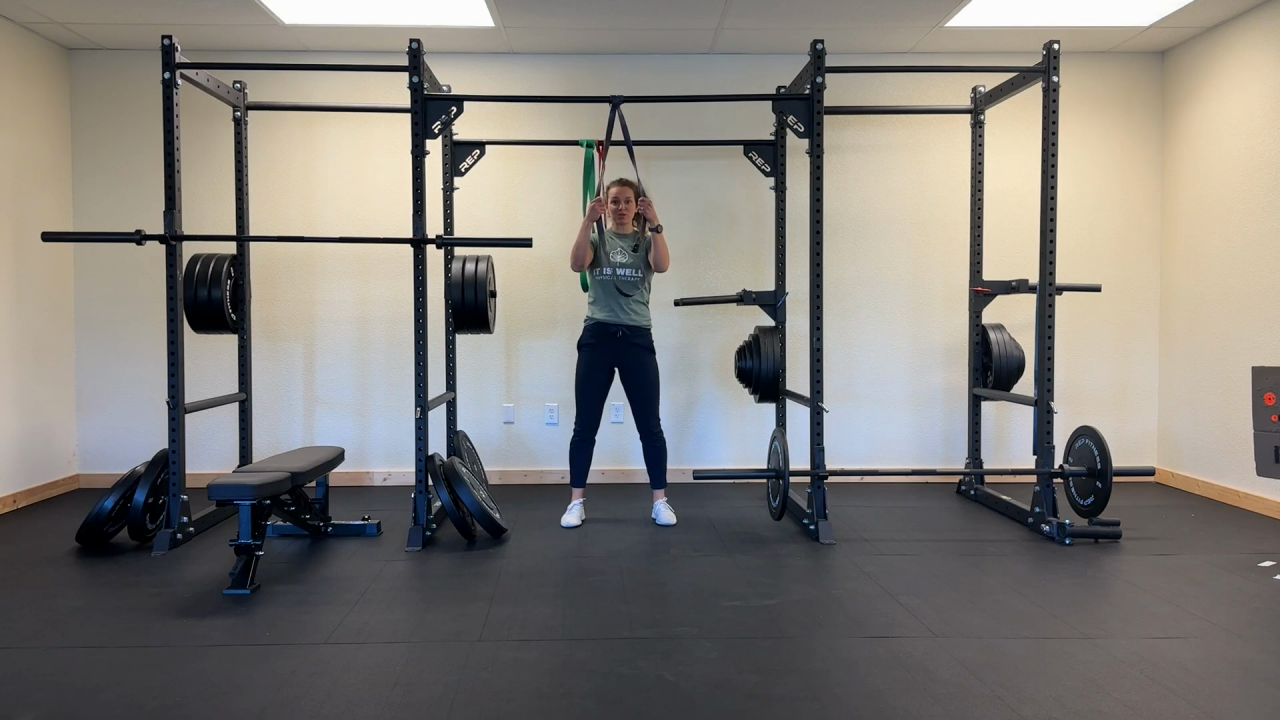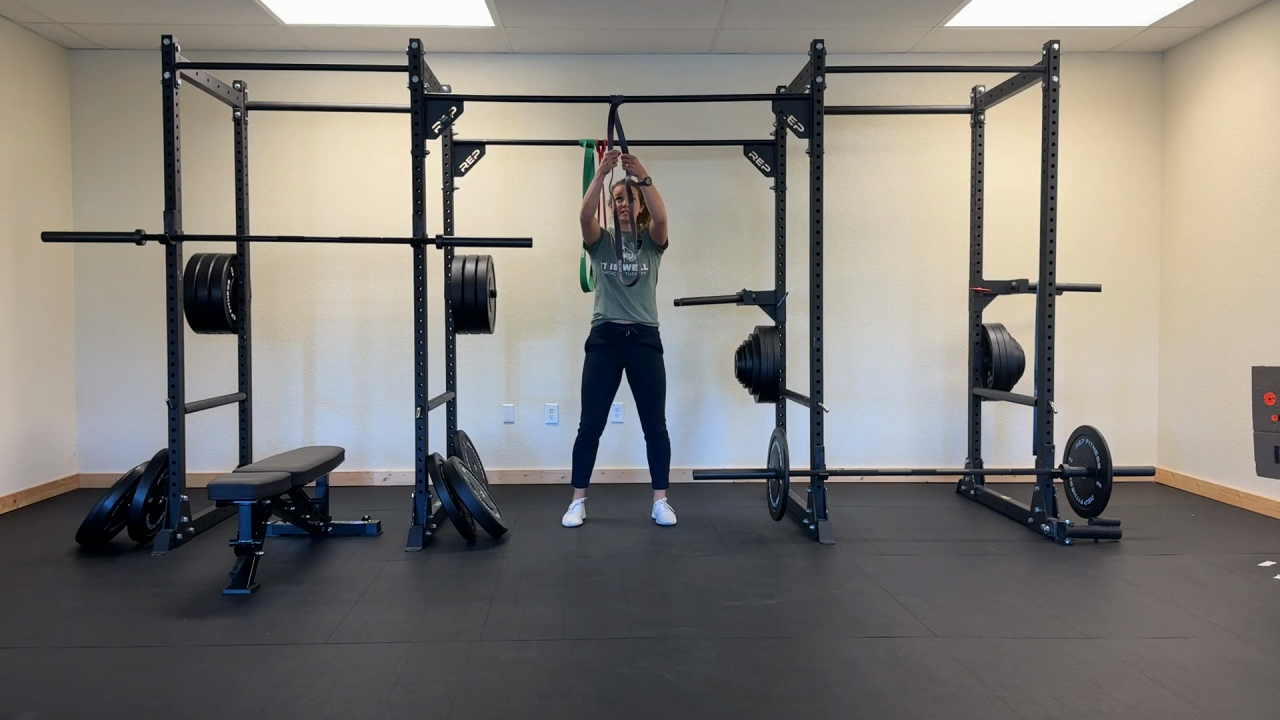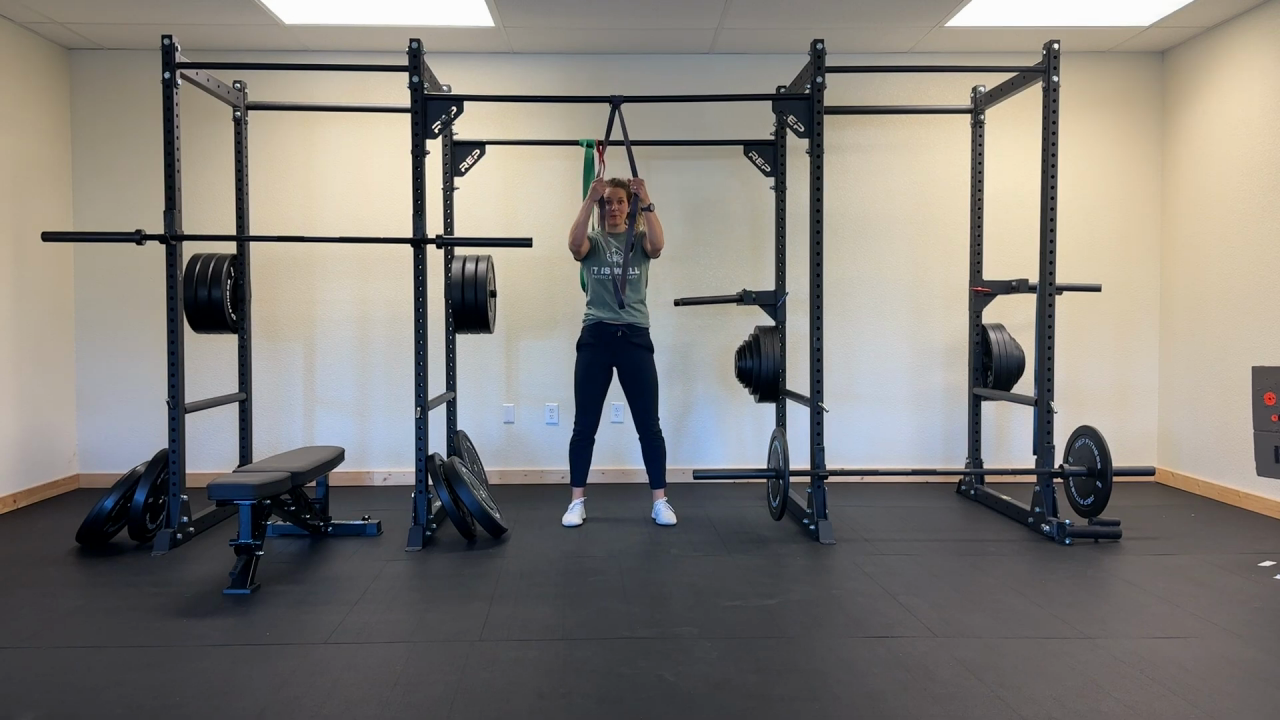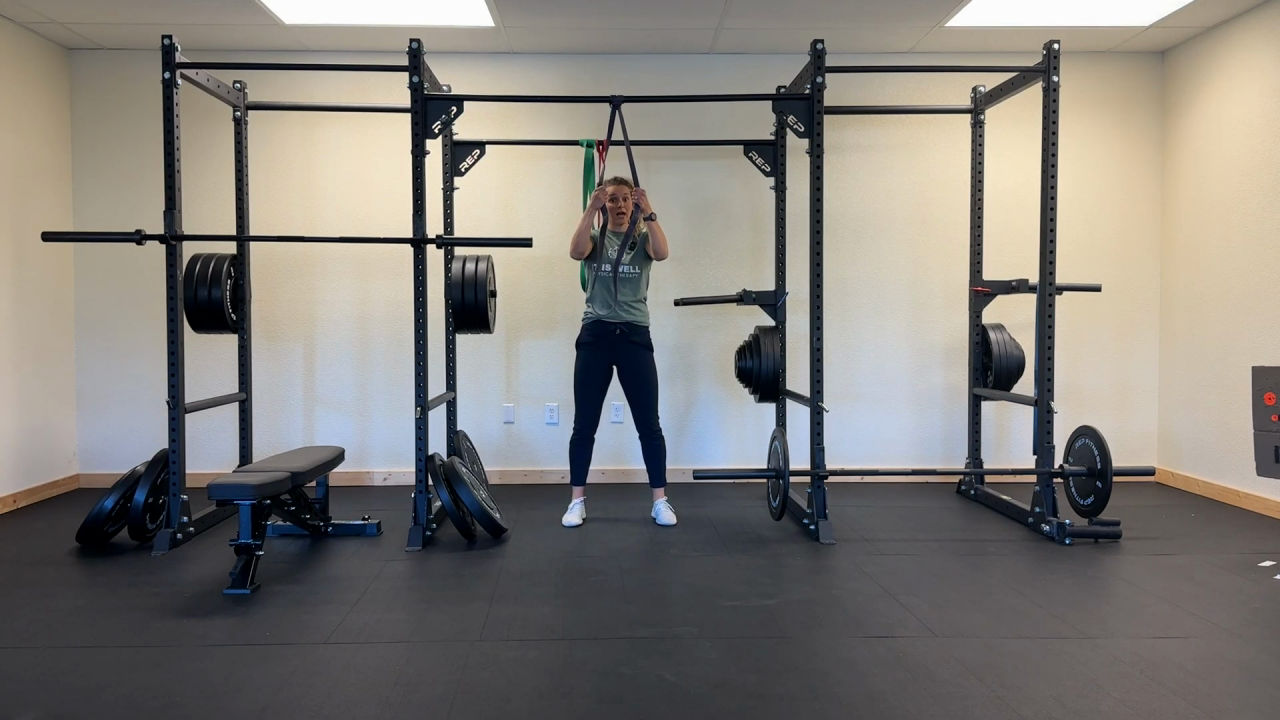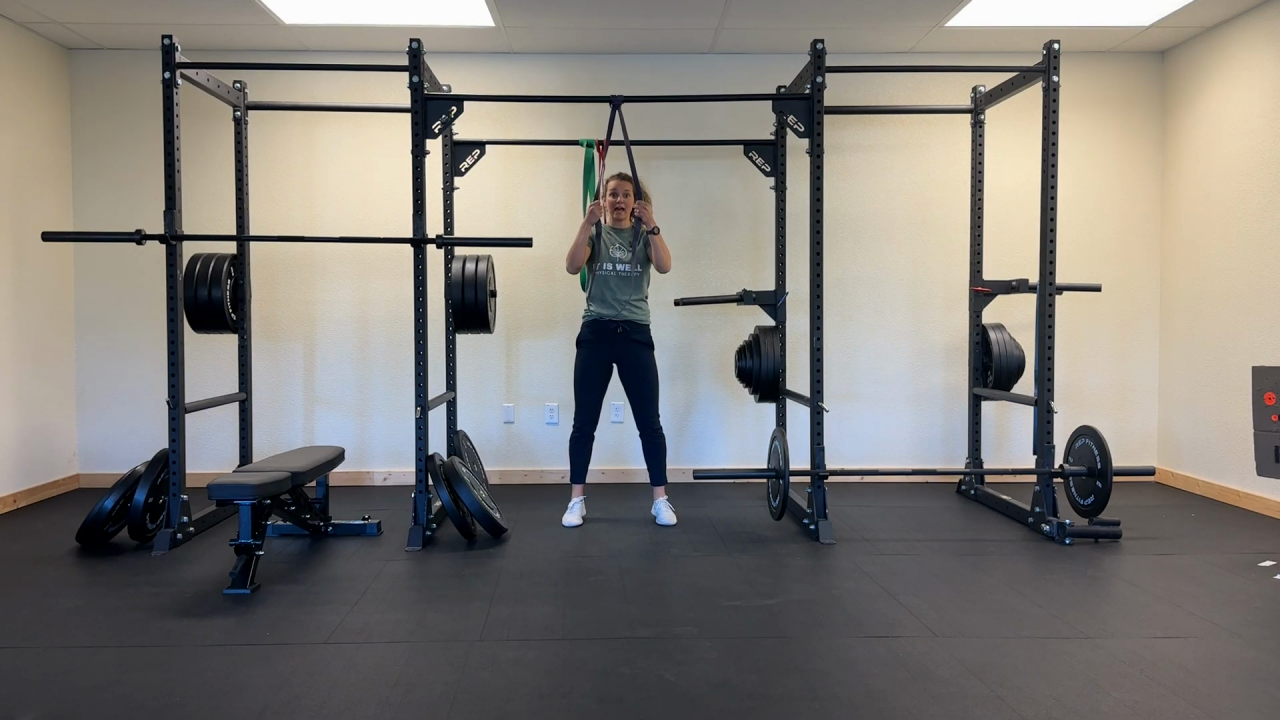
dt=1s
person 1, frame 1
left shoulder: (646, 240)
right shoulder: (597, 240)
left elbow: (662, 266)
right elbow: (577, 265)
left wrist: (655, 223)
right wrist: (588, 220)
left hip: (637, 339)
right hip: (597, 338)
left knee: (650, 426)
right knee: (585, 425)
left ankle: (660, 501)
right ankle: (576, 502)
person 1, frame 2
left shoulder: (652, 240)
right shoulder: (600, 239)
left elbow: (661, 217)
right elbow: (585, 215)
left wrist: (644, 176)
right wrist: (601, 173)
left hip: (645, 339)
right hip: (604, 339)
left knee: (655, 426)
right knee: (590, 426)
left ankle: (660, 501)
right ankle: (578, 502)
person 1, frame 3
left shoulder: (639, 240)
right shoulder: (592, 242)
left elbow: (658, 244)
right elbow: (575, 245)
left wrist: (646, 200)
right wrist: (589, 199)
left hip: (635, 339)
right hip: (596, 338)
left knee: (649, 425)
right knee: (584, 425)
left ankle: (659, 501)
right ankle: (577, 501)
person 1, frame 4
left shoulder: (642, 239)
right shoulder: (595, 238)
left elbow: (662, 253)
right elbow: (575, 252)
left wrist: (648, 211)
right wrist: (591, 209)
left hip: (635, 336)
right hip: (595, 335)
left knee: (649, 424)
right knee: (584, 424)
left ankle: (660, 501)
right ankle: (577, 501)
person 1, frame 5
left shoulder: (645, 236)
right shoulder: (594, 236)
left elbow: (664, 266)
right elbow: (572, 266)
left wrist: (651, 226)
right wrist: (587, 224)
left hip: (635, 334)
right hip: (595, 333)
left knee: (649, 422)
right knee: (584, 422)
left ankle: (660, 500)
right ankle: (577, 501)
